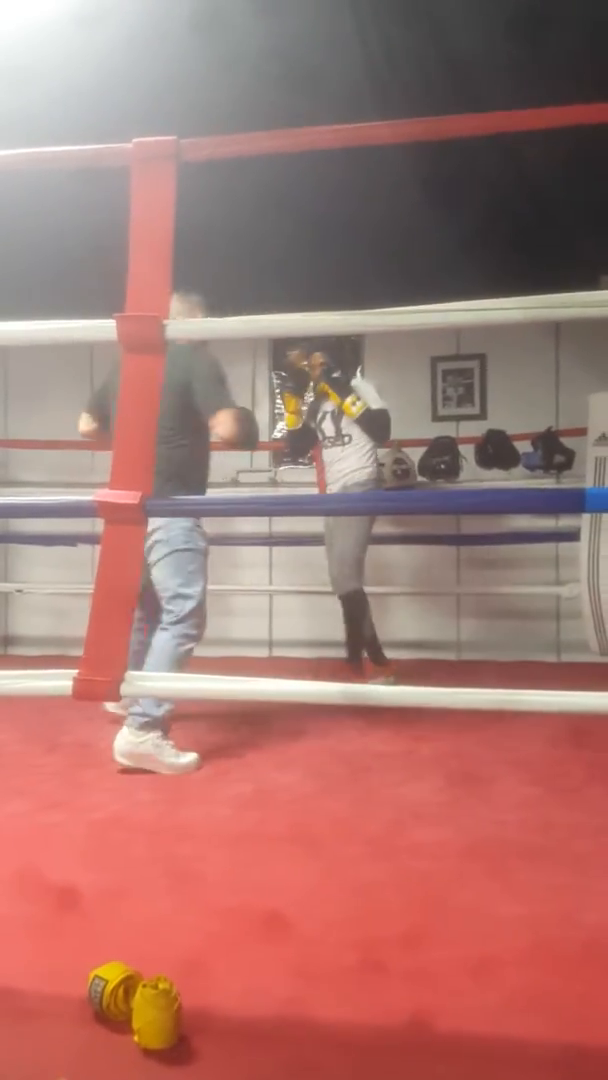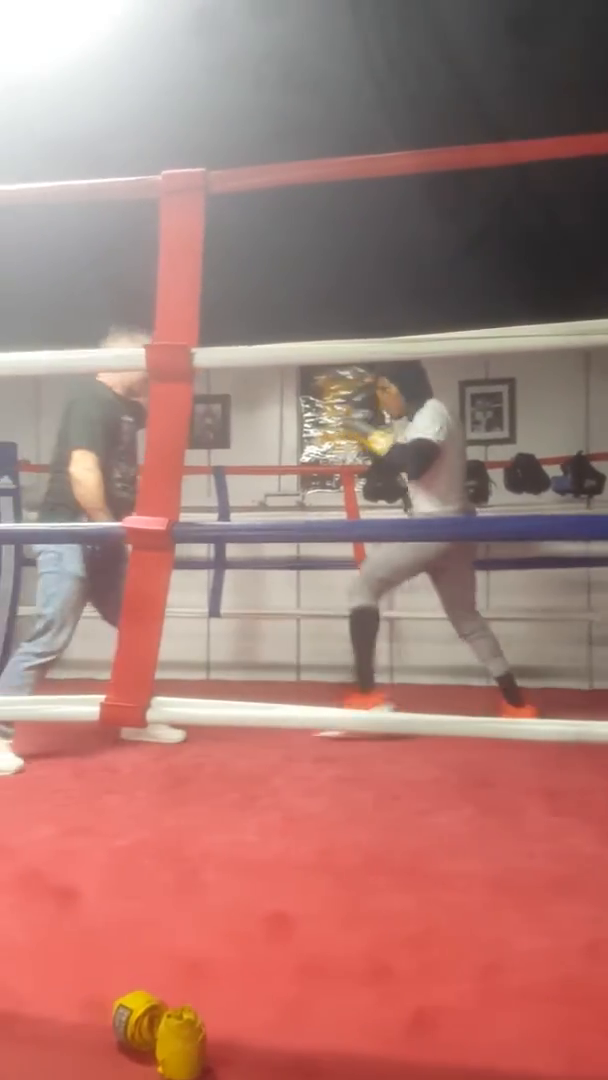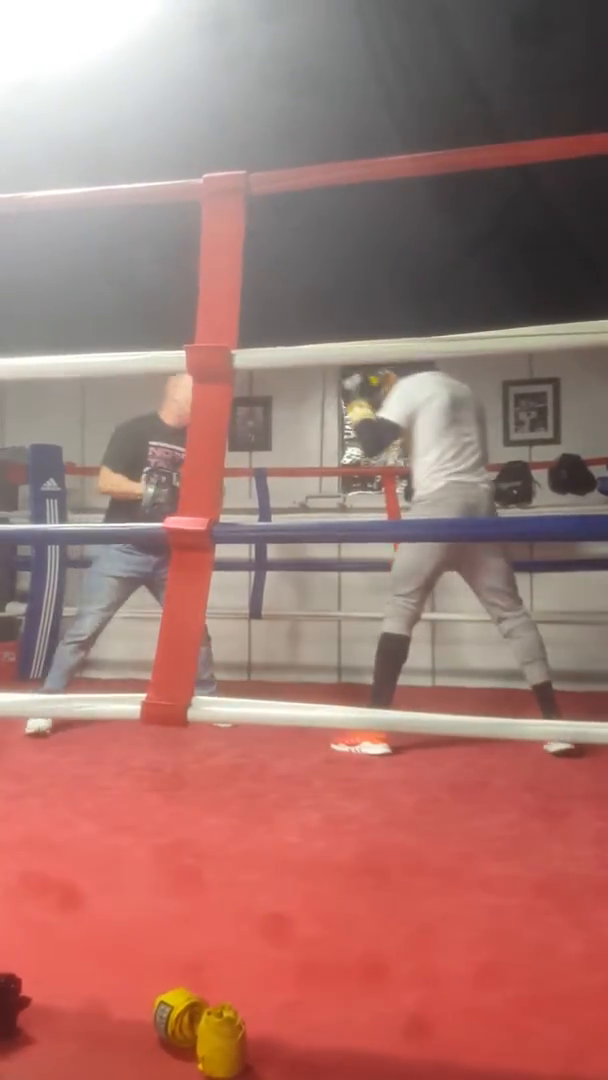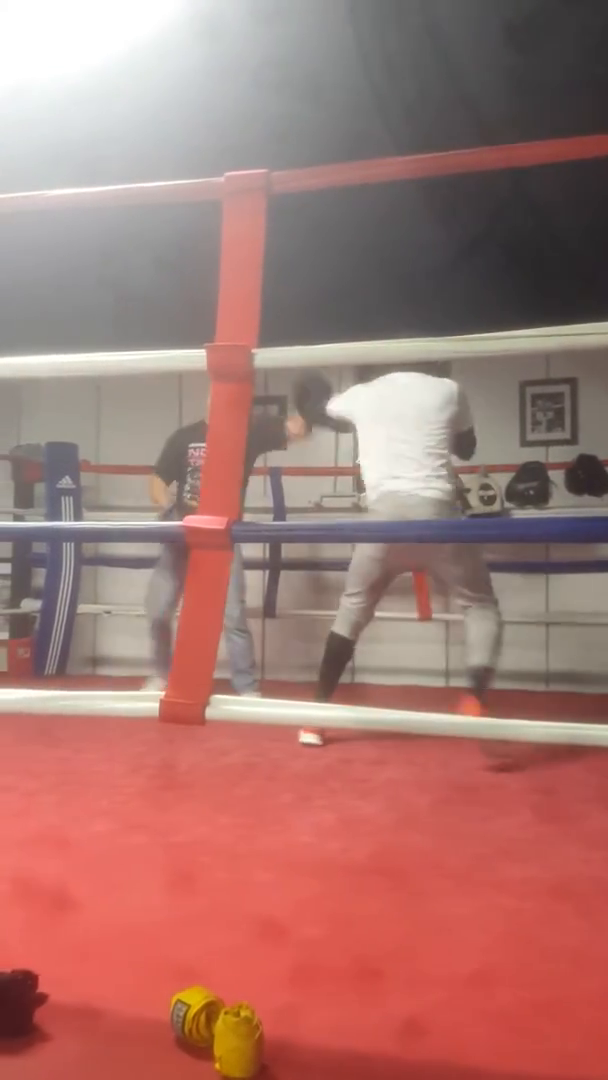
dt=1s
person 1, frame 1
left shoulder: (126, 367)
right shoulder: (198, 361)
left elbow: (87, 426)
right elbow: (228, 429)
right wrist: (245, 419)
left knee: (150, 608)
right knee: (183, 615)
left ankle: (131, 695)
right ankle: (142, 730)
person 1, frame 2
left shoulder: (123, 405)
right shoulder: (94, 400)
left elbow: (153, 409)
right elbow: (82, 471)
right wrist: (106, 526)
left hip: (102, 539)
right hip: (70, 538)
right knee: (49, 639)
person 1, frame 3
right shoulder: (135, 431)
right elbow: (106, 481)
right wrist: (150, 491)
left hip: (168, 553)
right hip: (123, 549)
right knee: (85, 627)
left ankle: (207, 700)
person 1, frame 4
left shoulder: (250, 431)
right shoulder: (185, 437)
left elbow: (297, 430)
right elbow: (157, 483)
right wrist: (169, 509)
right hip: (183, 540)
left knee: (233, 618)
right knee: (158, 611)
left ankle: (248, 692)
right ankle: (161, 673)
person 2, frame 1
left shoulder: (360, 387)
right shoulder: (317, 404)
left elbow: (381, 432)
right elbow: (294, 449)
left wrist: (343, 391)
right wrist: (292, 400)
left hip: (360, 490)
right hip: (335, 495)
left knee: (345, 572)
right knee: (342, 579)
left ankle: (355, 665)
right ankle: (377, 662)
person 2, frame 2
left shoulder: (431, 415)
right shoulder: (423, 419)
left elbow: (413, 461)
right elbow: (401, 466)
left wrist: (376, 435)
left knee: (364, 587)
right knee: (466, 618)
left ankle: (366, 695)
right ankle: (517, 705)
person 2, frame 3
left shoulder: (410, 386)
right shoulder: (461, 391)
left elbow: (372, 444)
left wrist: (358, 402)
left hip: (438, 506)
right hip: (479, 505)
left knee: (401, 609)
right knee: (511, 612)
left ankle: (374, 729)
right ankle: (554, 722)
person 2, frame 4
left shoulder: (361, 396)
right shoulder: (447, 390)
left elbow: (323, 413)
right elbow: (466, 448)
left hip: (385, 514)
right hip: (435, 512)
left knee: (352, 610)
right knee: (481, 607)
right ankle: (475, 705)
